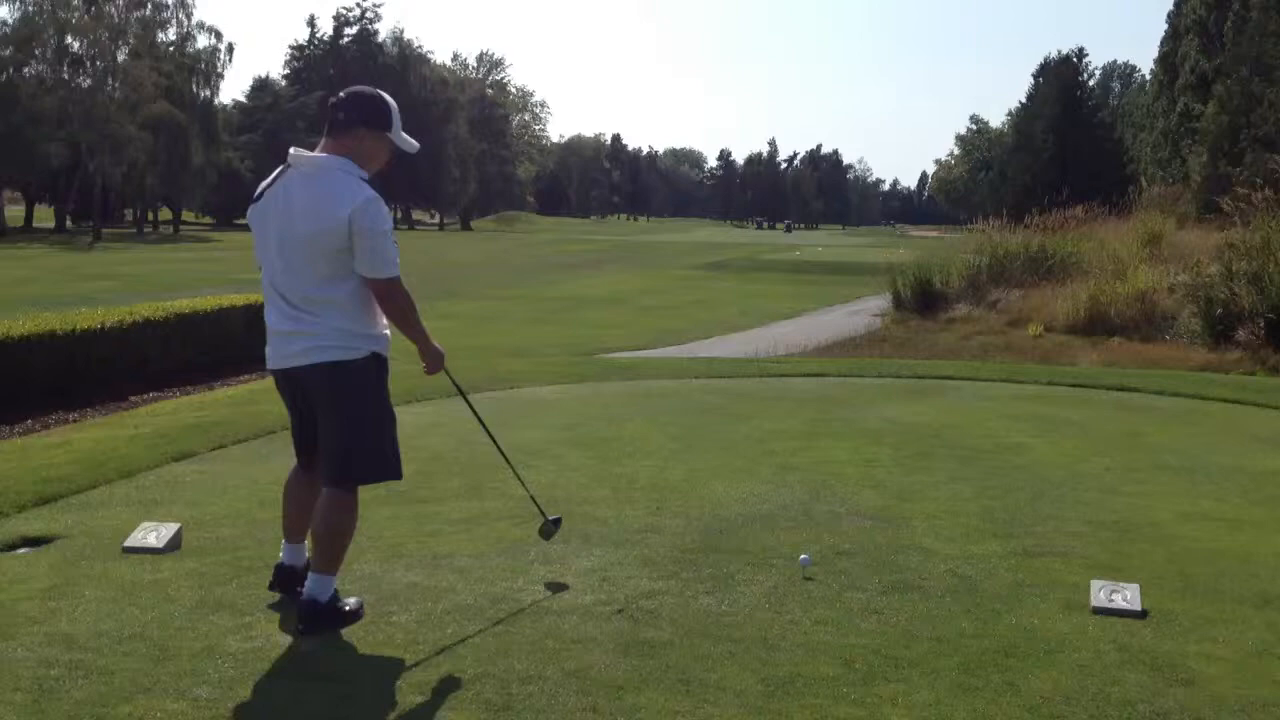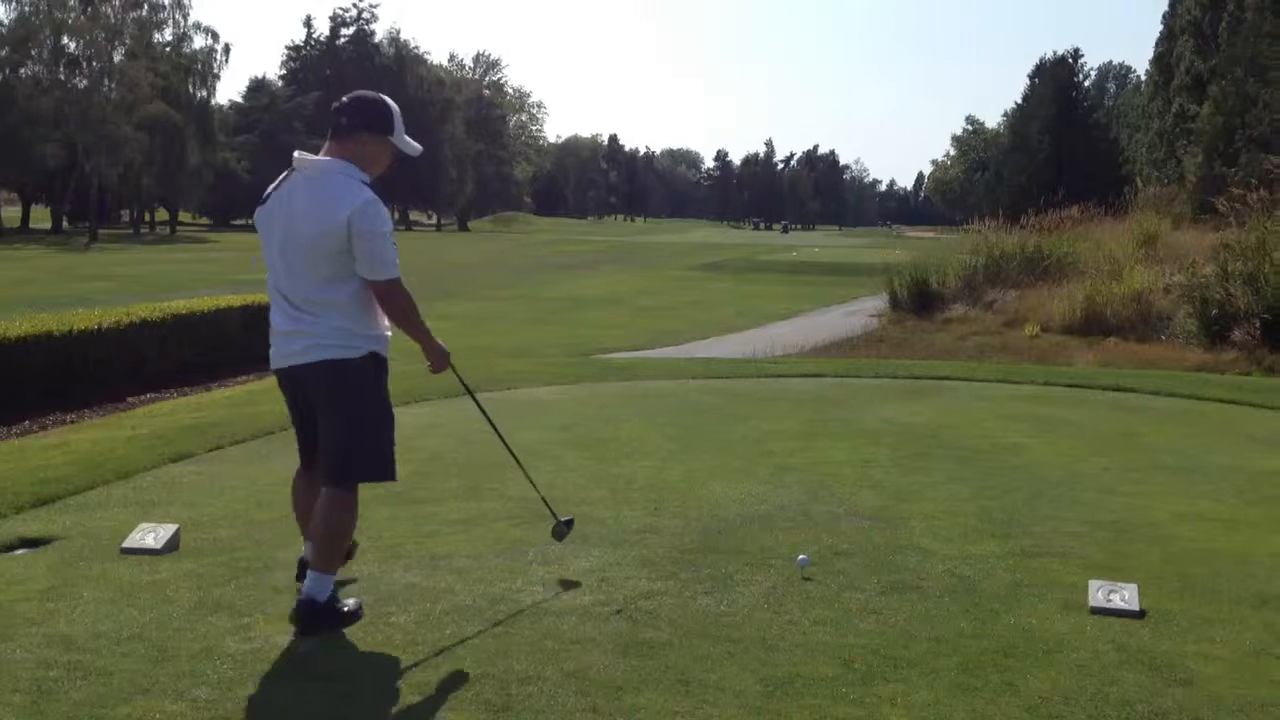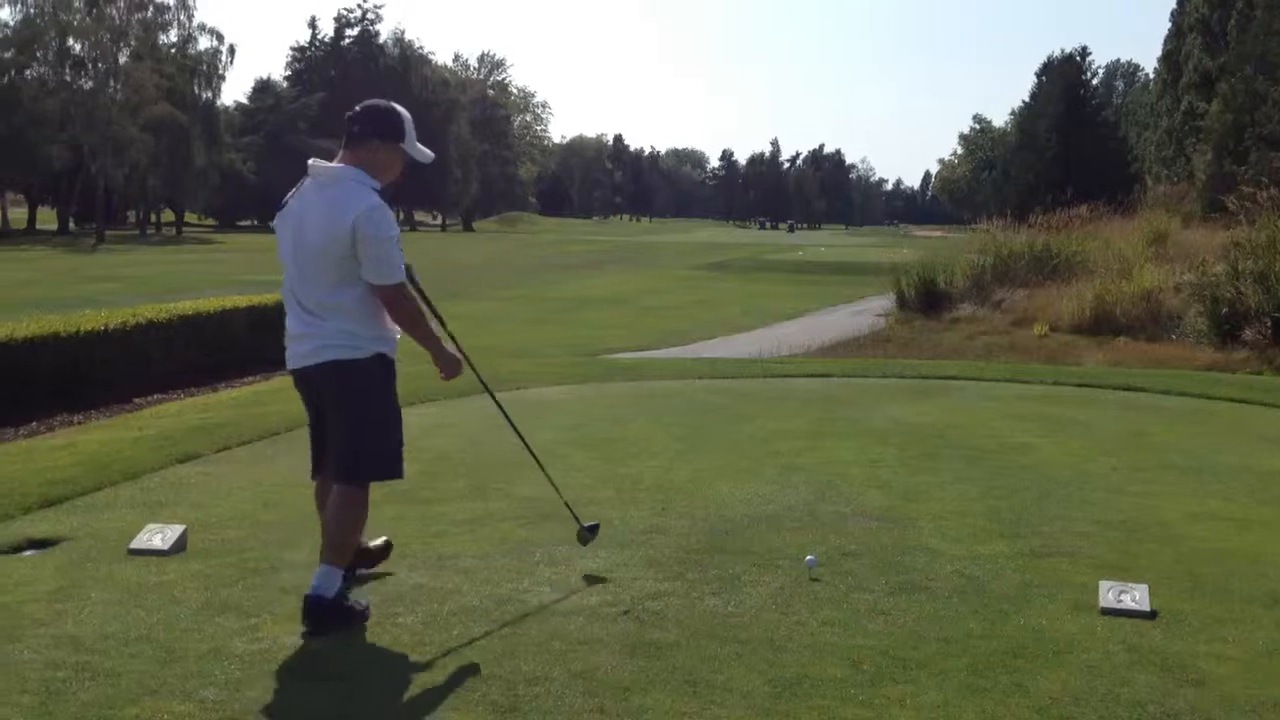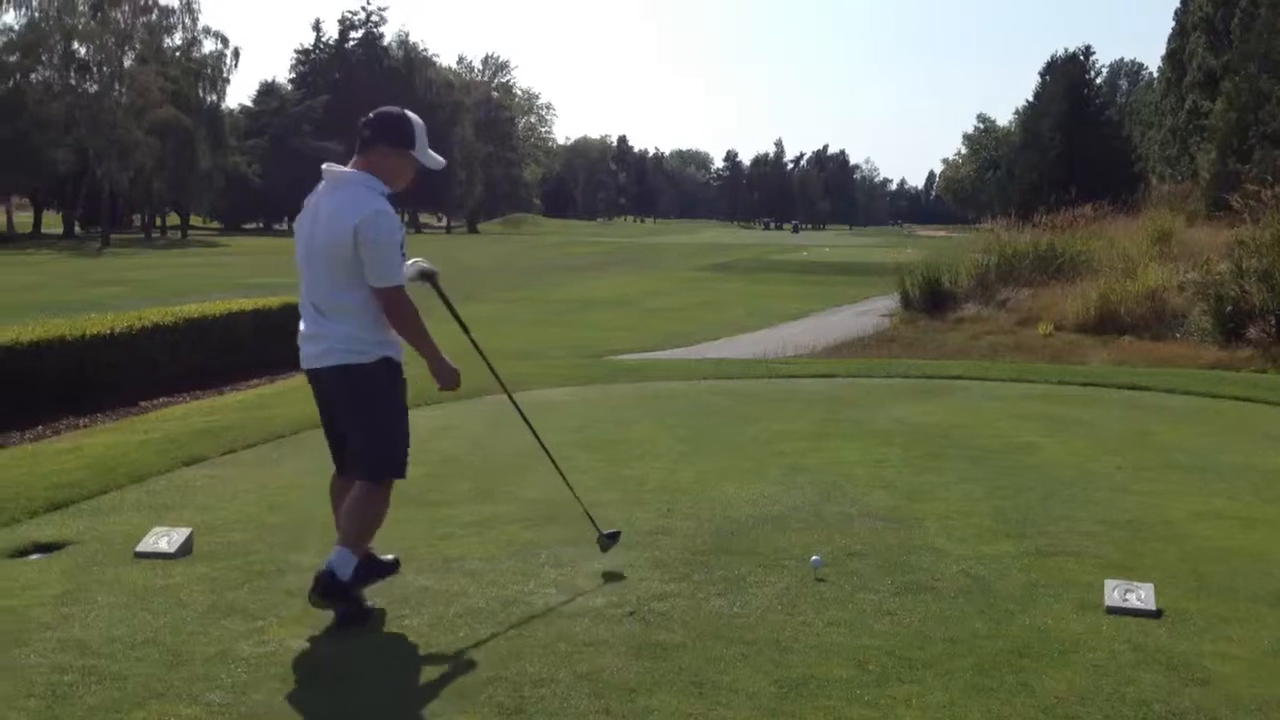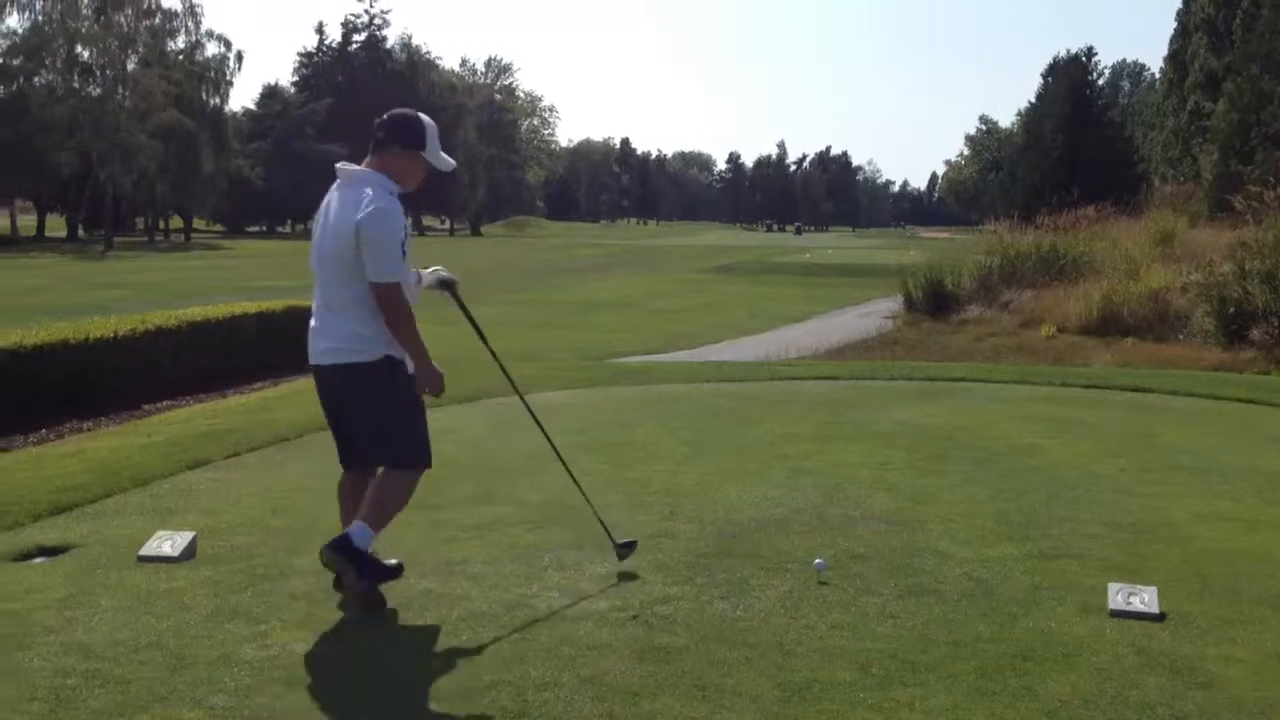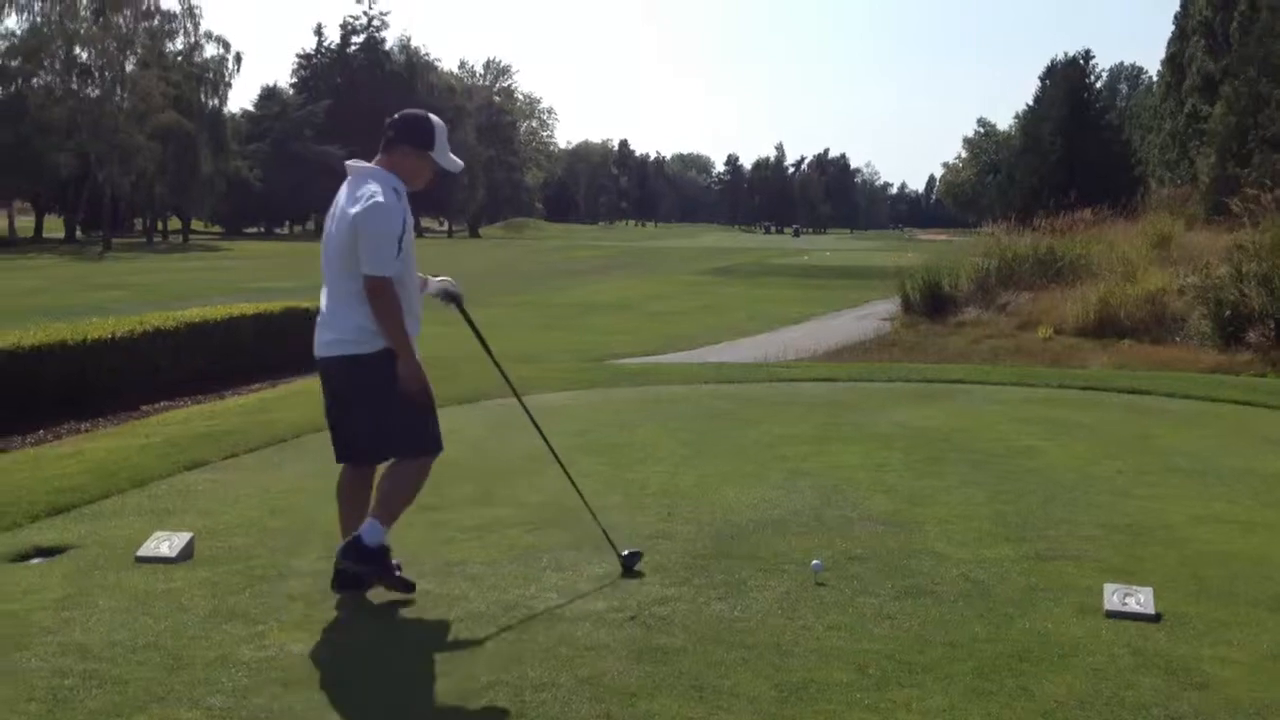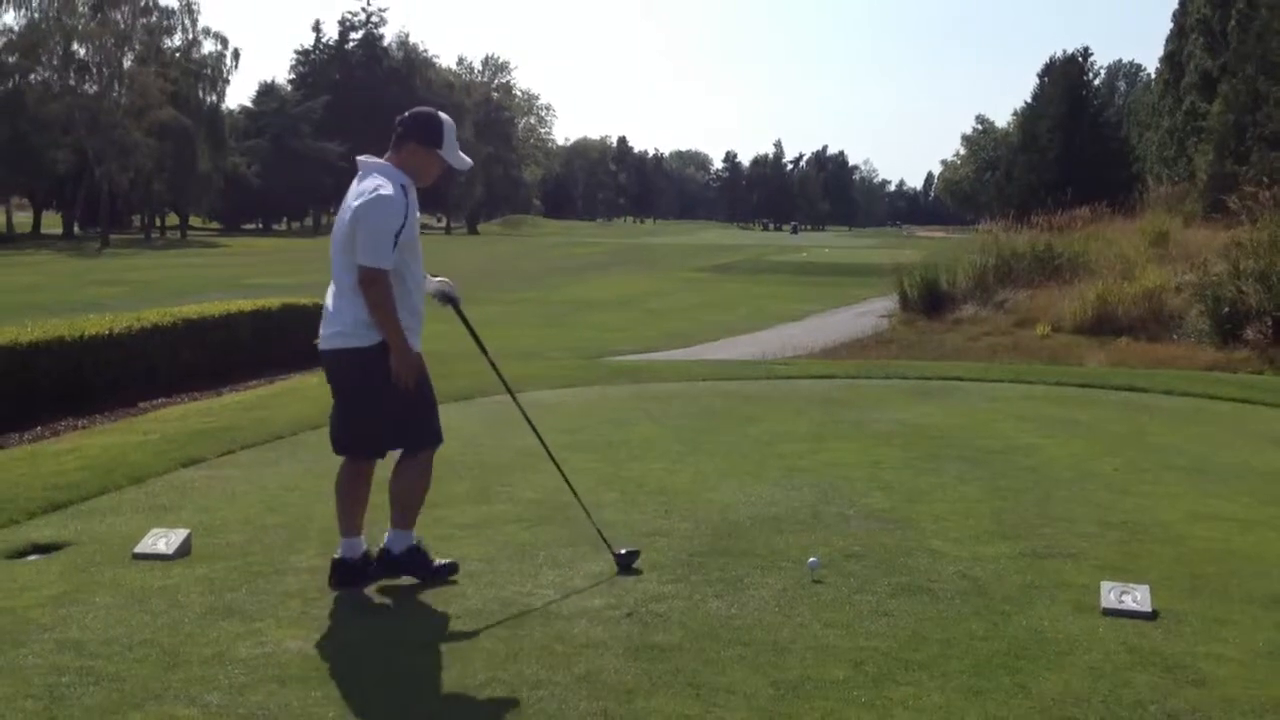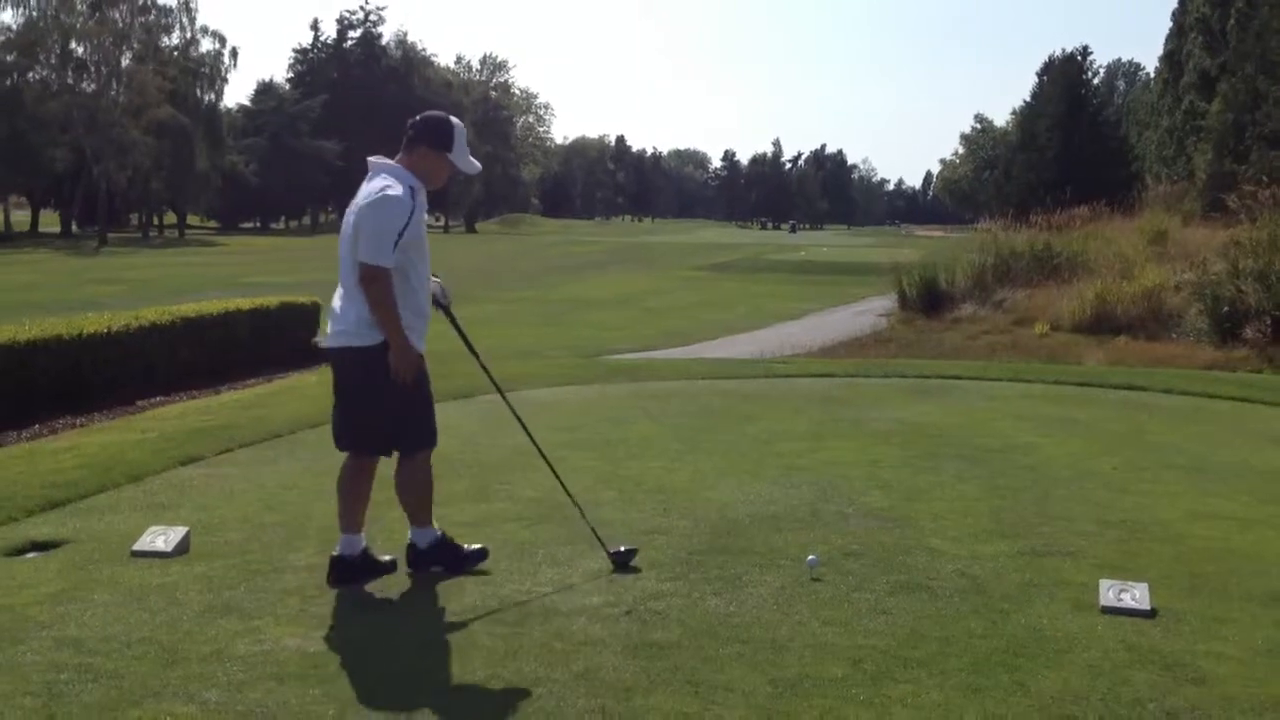
dt=0.1s
person 1, frame 1
left shoulder: (271, 187)
right shoulder: (360, 202)
right elbow: (386, 291)
right wrist: (425, 345)
left hip: (287, 354)
right hip: (346, 356)
left knee: (309, 462)
right knee: (342, 478)
left ankle: (291, 562)
right ankle: (317, 597)
person 1, frame 2
left shoulder: (278, 190)
right shoulder: (360, 204)
right elbow: (388, 292)
right wrist: (430, 346)
left hip: (290, 354)
right hip: (346, 357)
left knee: (313, 461)
right knee: (342, 478)
left ankle: (316, 556)
right ankle: (316, 598)
person 1, frame 3
left shoulder: (299, 195)
right shoulder: (368, 210)
right elbow: (393, 298)
right wrist: (440, 351)
left hip: (306, 354)
right hip: (356, 357)
left knee: (331, 466)
right knee: (354, 478)
left ankle: (345, 550)
right ankle: (325, 595)
person 1, frame 4
left shoulder: (319, 198)
right shoulder: (374, 213)
right elbow: (392, 302)
left wrist: (401, 269)
right wrist: (436, 360)
left hip: (320, 354)
right hip: (365, 360)
left knee: (349, 467)
right knee: (375, 475)
left ankle: (353, 558)
right ankle: (337, 574)
person 1, frame 5
left shoulder: (341, 194)
right shoulder: (380, 210)
right elbow: (386, 298)
left wrist: (418, 277)
right wrist: (423, 363)
left hip: (331, 354)
right hip: (371, 359)
left knee: (359, 462)
right knee: (406, 462)
left ankle: (355, 556)
right ankle: (352, 543)
person 1, frame 6
left shoulder: (355, 190)
right shoulder: (383, 205)
right elbow: (379, 290)
left wrist: (426, 283)
right wrist: (407, 357)
left hip: (336, 348)
right hip: (372, 352)
left knee: (359, 458)
right knee: (418, 449)
left ankle: (354, 561)
right ankle: (367, 541)
person 1, frame 7
left shoulder: (376, 187)
right shoulder: (386, 199)
right elbow: (371, 280)
left wrist: (427, 283)
right wrist: (401, 347)
left hip: (345, 342)
right hip: (376, 347)
left knee: (360, 453)
right knee: (420, 445)
left ankle: (351, 557)
right ankle: (400, 549)
person 1, frame 8
left shoulder: (388, 188)
right shoulder: (394, 199)
right elbow: (373, 277)
left wrist: (424, 285)
right wrist: (401, 344)
left hip: (353, 341)
right hip: (379, 346)
left knee: (363, 450)
right knee: (415, 446)
left ankle: (349, 554)
right ankle: (425, 545)
